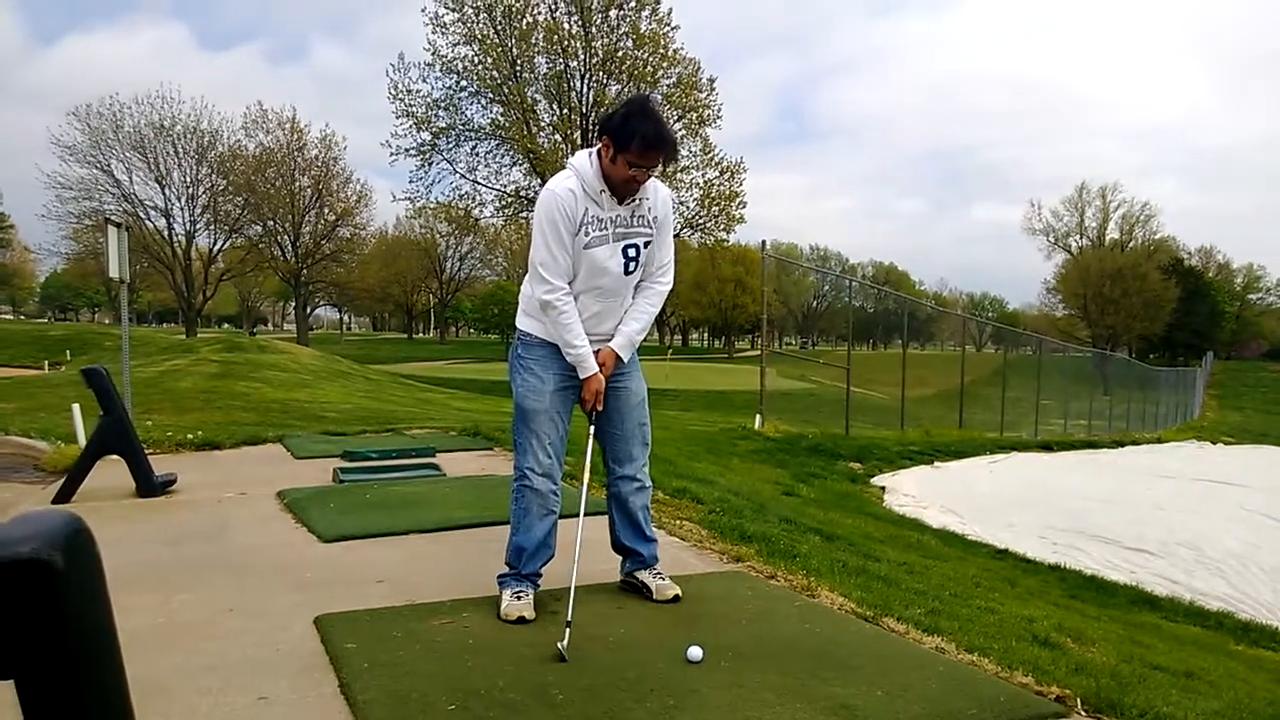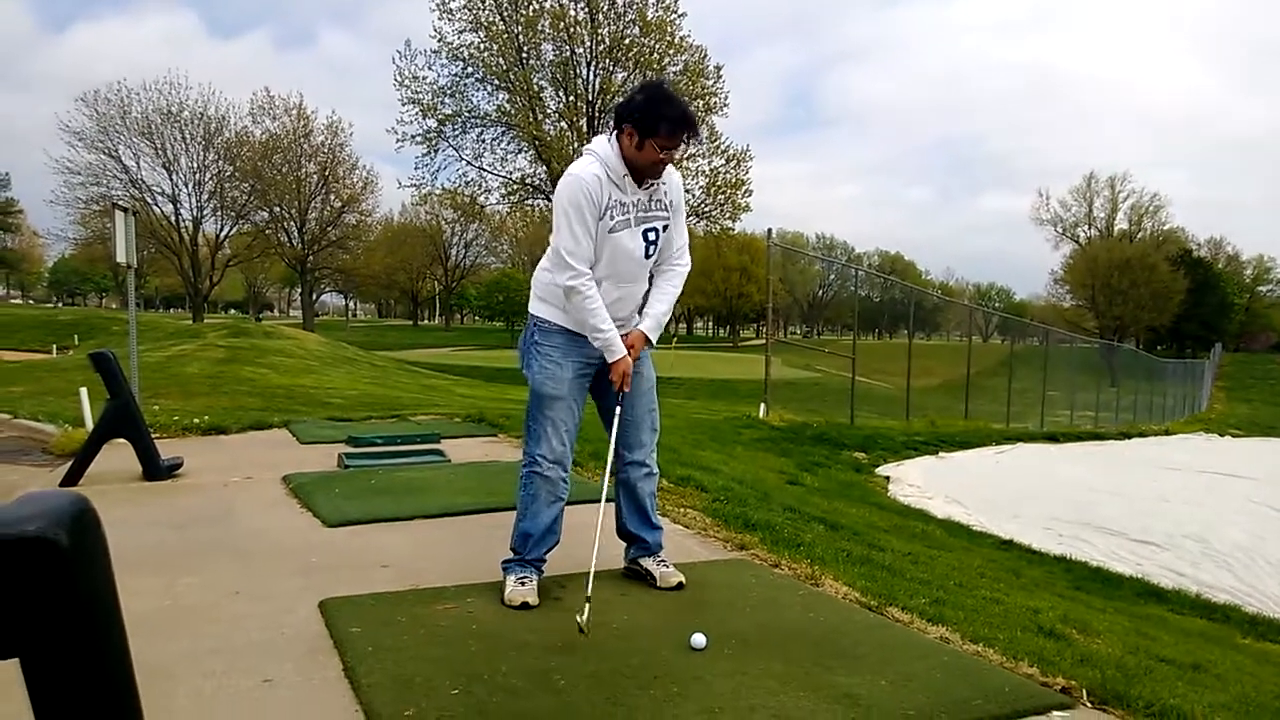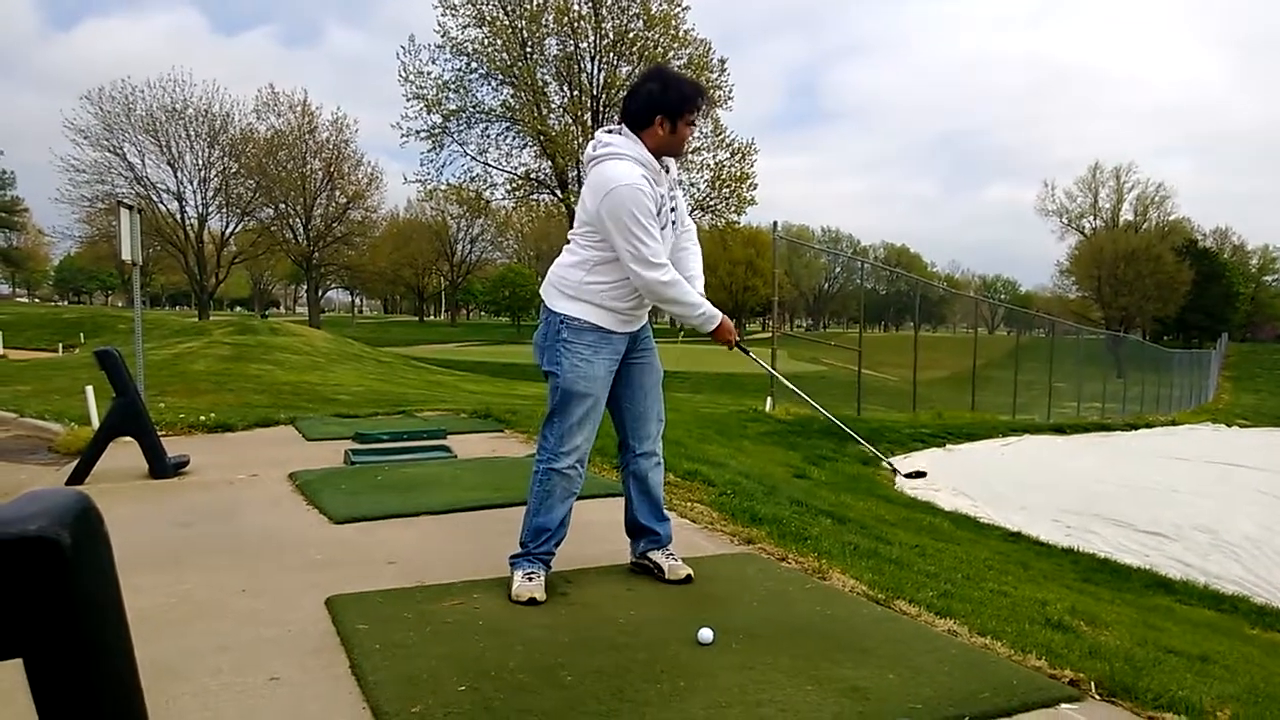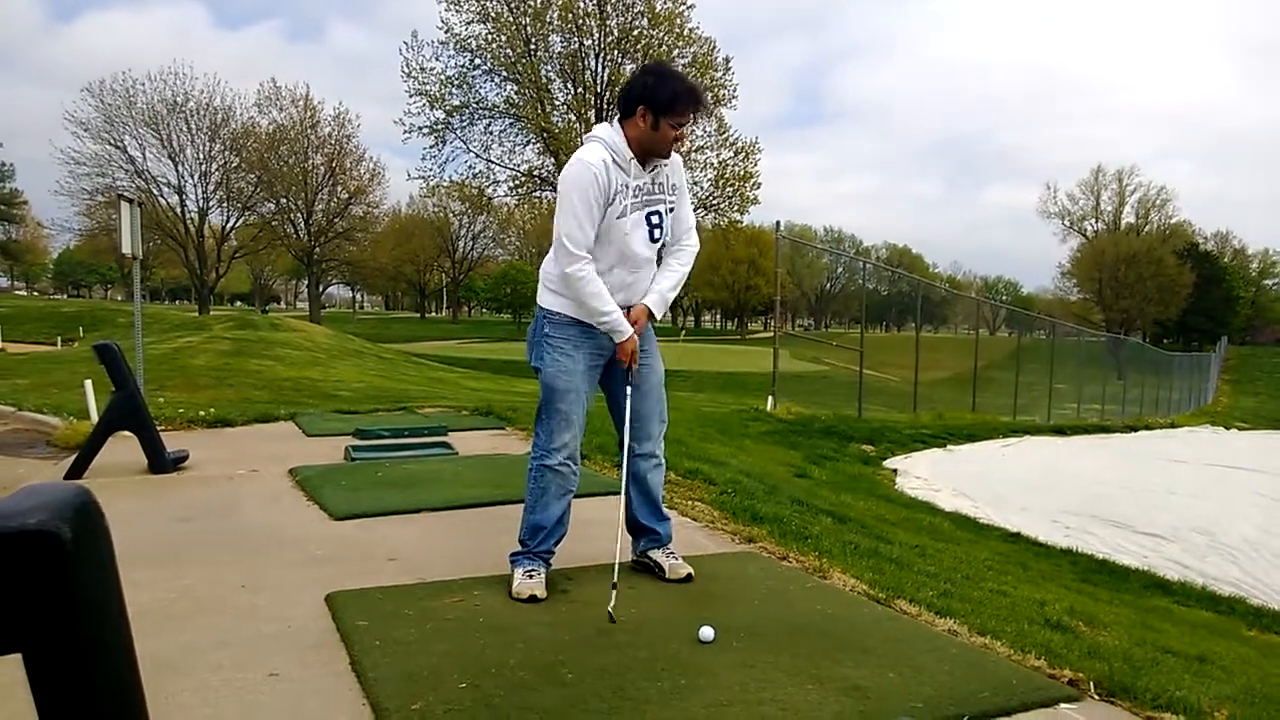
dt=0.5s
person 1, frame 1
left shoulder: (657, 199)
right shoulder: (562, 195)
left elbow: (656, 282)
right elbow: (551, 291)
left wrist: (616, 350)
right wrist: (586, 366)
left hip: (617, 349)
right hip: (548, 346)
left knee: (631, 464)
right knee: (539, 471)
left ankle: (640, 564)
right ankle: (520, 579)
person 1, frame 2
left shoulder: (670, 184)
right shoulder: (584, 179)
left elbow: (675, 263)
right elbow: (574, 277)
left wrist: (644, 331)
right wrist: (610, 350)
left hip: (630, 334)
right hip: (563, 330)
left knee: (639, 450)
right knee: (549, 456)
left ankle: (644, 550)
right ankle: (525, 564)
person 1, frame 3
left shoulder: (662, 165)
right shoulder: (623, 182)
left elbow: (683, 230)
right elbow: (653, 274)
left wrist: (699, 292)
right wrist: (710, 319)
left hip: (631, 323)
right hip: (581, 324)
left knee: (645, 442)
right knee: (566, 451)
left ankle: (651, 544)
right ankle: (532, 560)
person 1, frame 4
left shoulder: (671, 168)
right shoulder: (590, 166)
left elbow: (683, 243)
right elbow: (573, 262)
left wrist: (649, 307)
right wrist: (617, 330)
left hip: (635, 323)
right hip: (570, 323)
left knee: (647, 440)
right knee: (559, 448)
left ankle: (651, 543)
right ankle: (532, 558)
